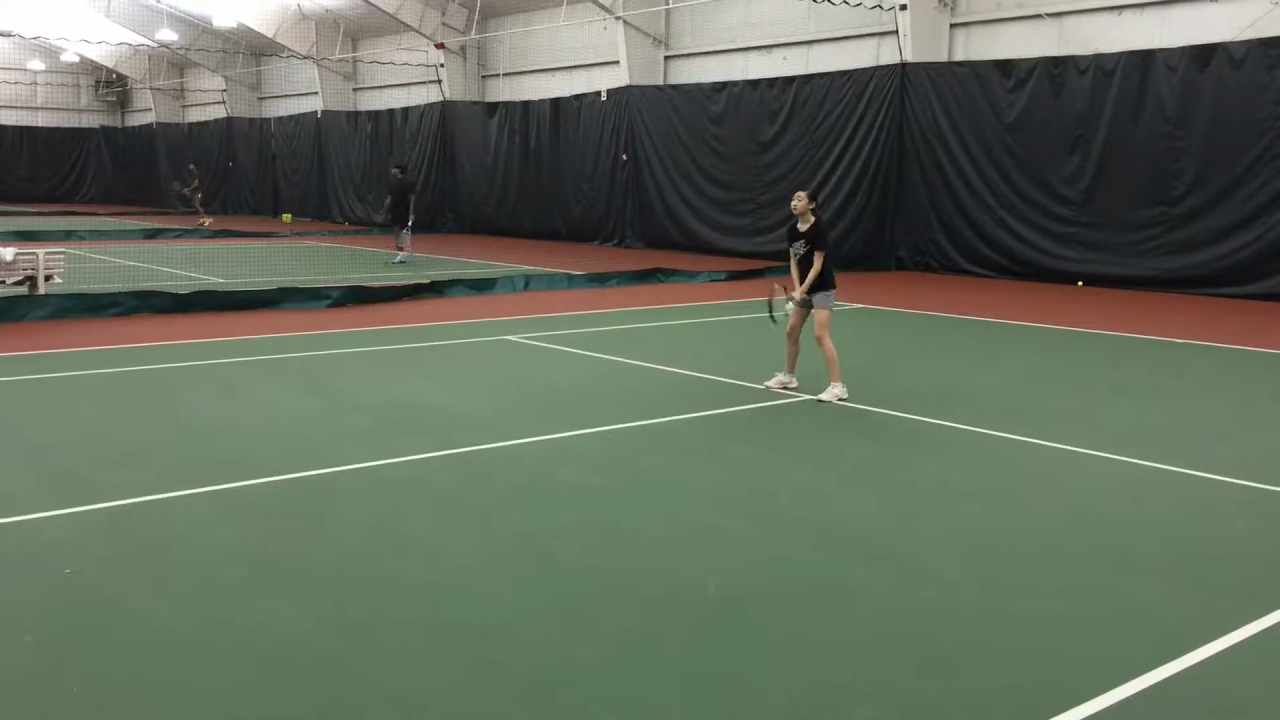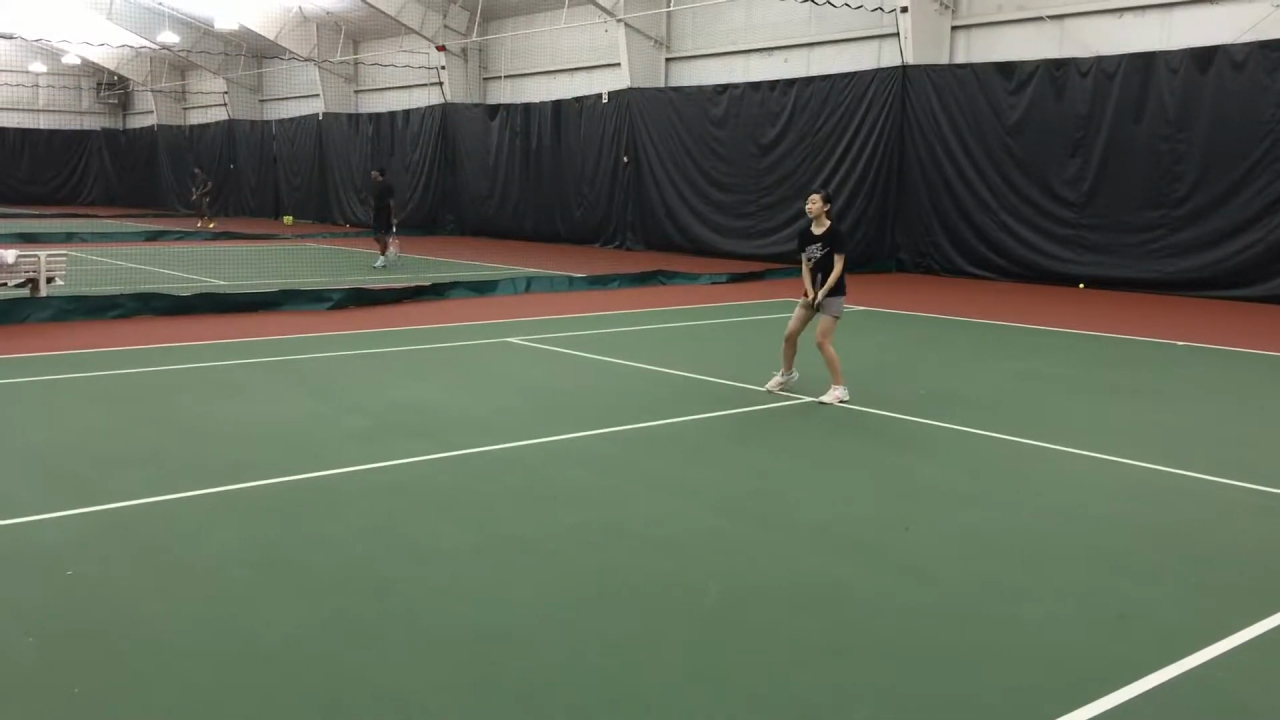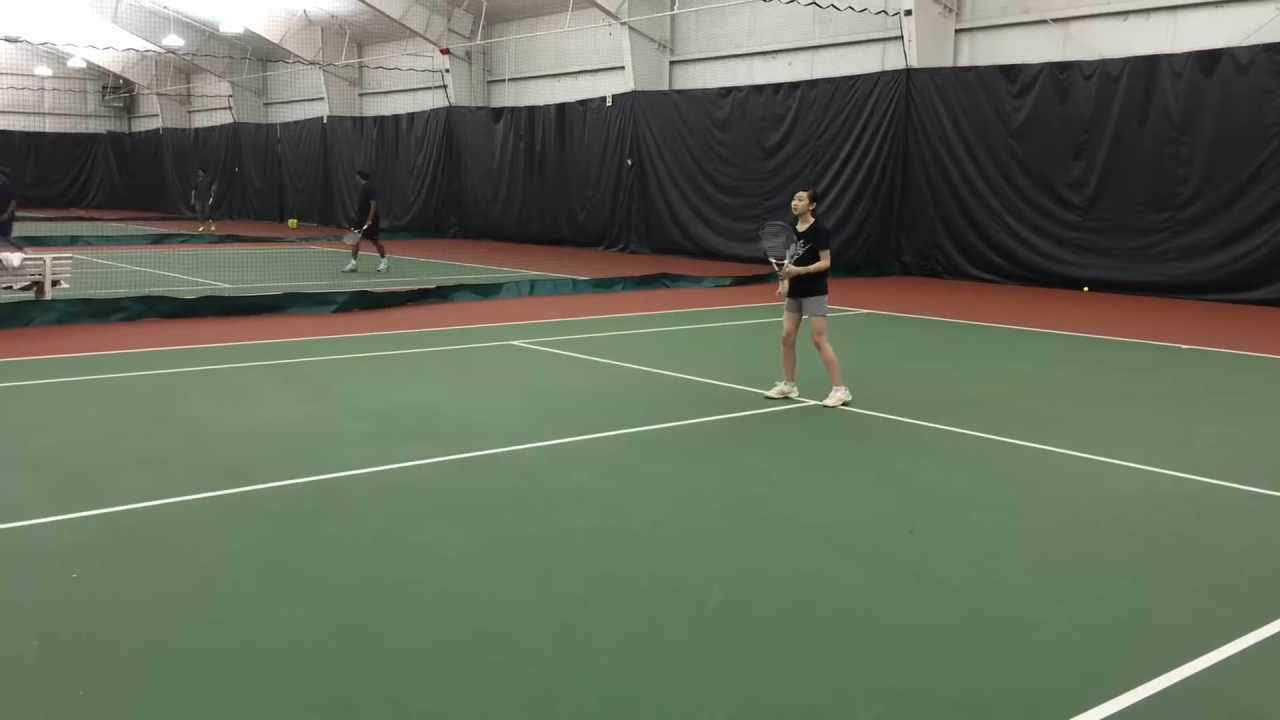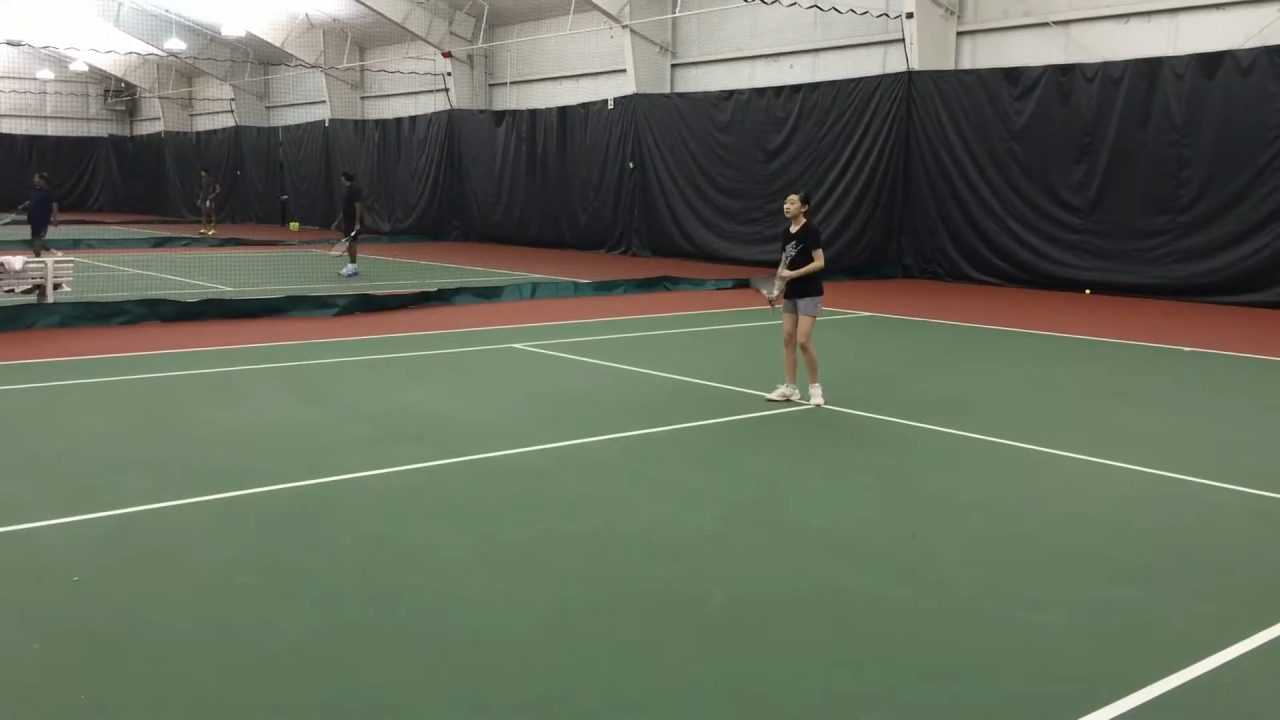
dt=0.5s
person 1, frame 1
left shoulder: (818, 228)
right shoulder: (792, 229)
left elbow: (817, 265)
right elbow: (794, 261)
left wrist: (801, 289)
right wrist: (796, 288)
left hip: (822, 288)
right hip: (804, 288)
left knee: (821, 335)
right knee: (791, 331)
left ankle: (837, 386)
right ankle: (788, 376)
person 1, frame 2
left shoulder: (835, 233)
right shoulder: (805, 234)
left elbow: (838, 268)
right elbow: (806, 266)
left wrist: (823, 292)
right wrist: (809, 292)
left hip: (832, 294)
right hip: (812, 293)
left knee: (821, 341)
right knee: (790, 334)
left ankle: (839, 388)
right ankle: (787, 373)
person 1, frame 3
left shoulder: (818, 230)
right shoulder: (792, 231)
left elbow: (826, 263)
left wrist: (799, 271)
right wrist: (784, 283)
left hip: (815, 292)
right hip: (795, 293)
left knee: (819, 340)
right knee: (787, 337)
left ankle: (840, 389)
right ankle: (789, 385)
person 1, frame 4
left shoulder: (810, 231)
right shoulder: (786, 233)
left elbow: (819, 263)
left wrist: (793, 274)
left hip: (810, 293)
right hip: (791, 293)
left knee: (803, 342)
right knee: (789, 340)
left ankle: (814, 386)
right ankle: (790, 388)
